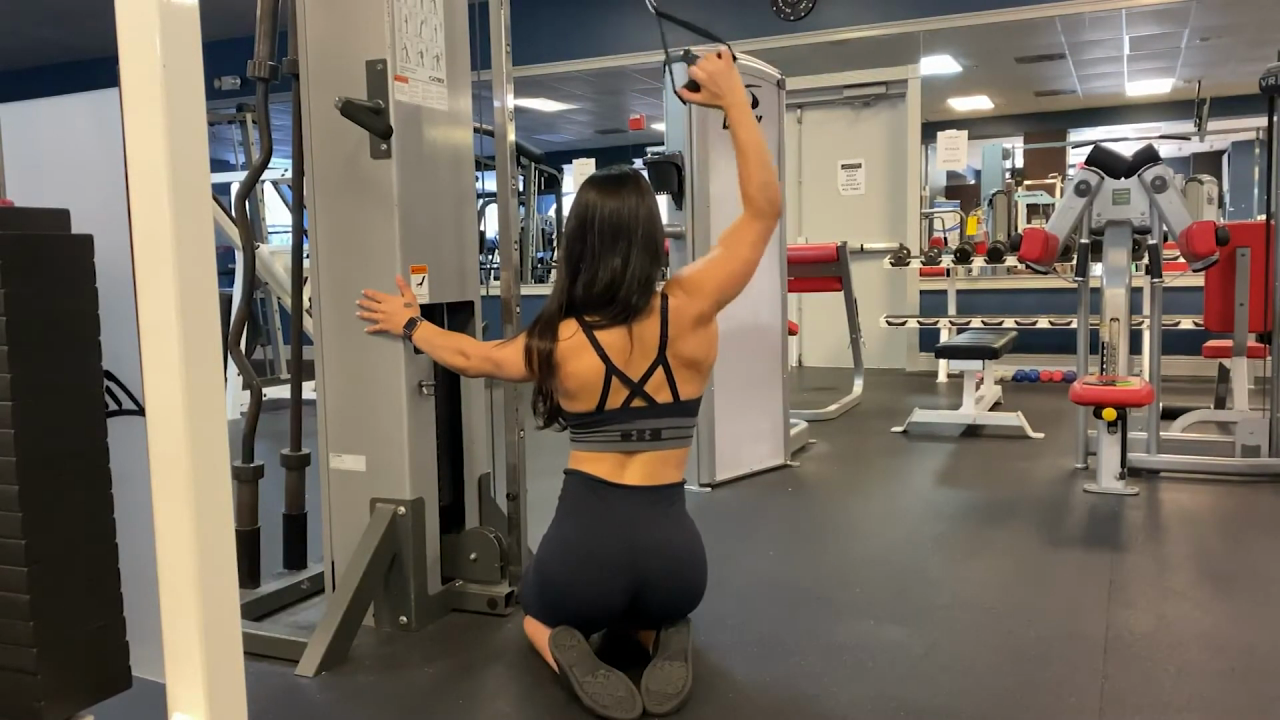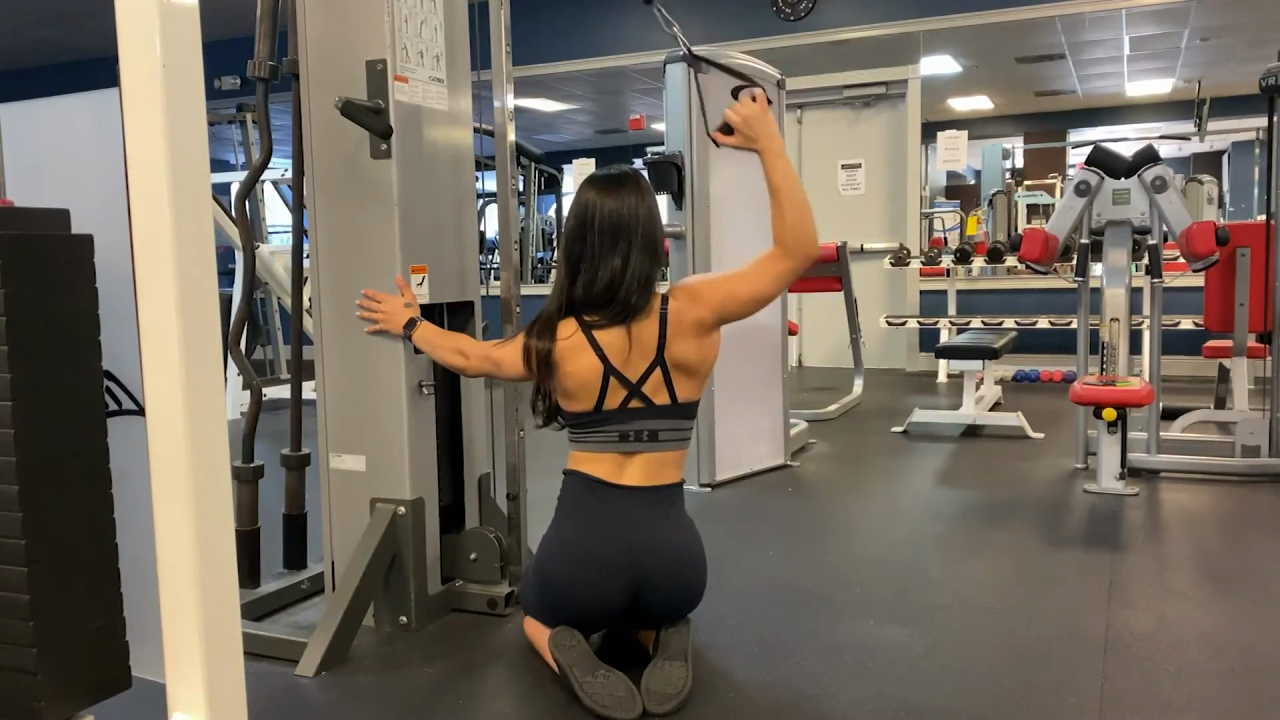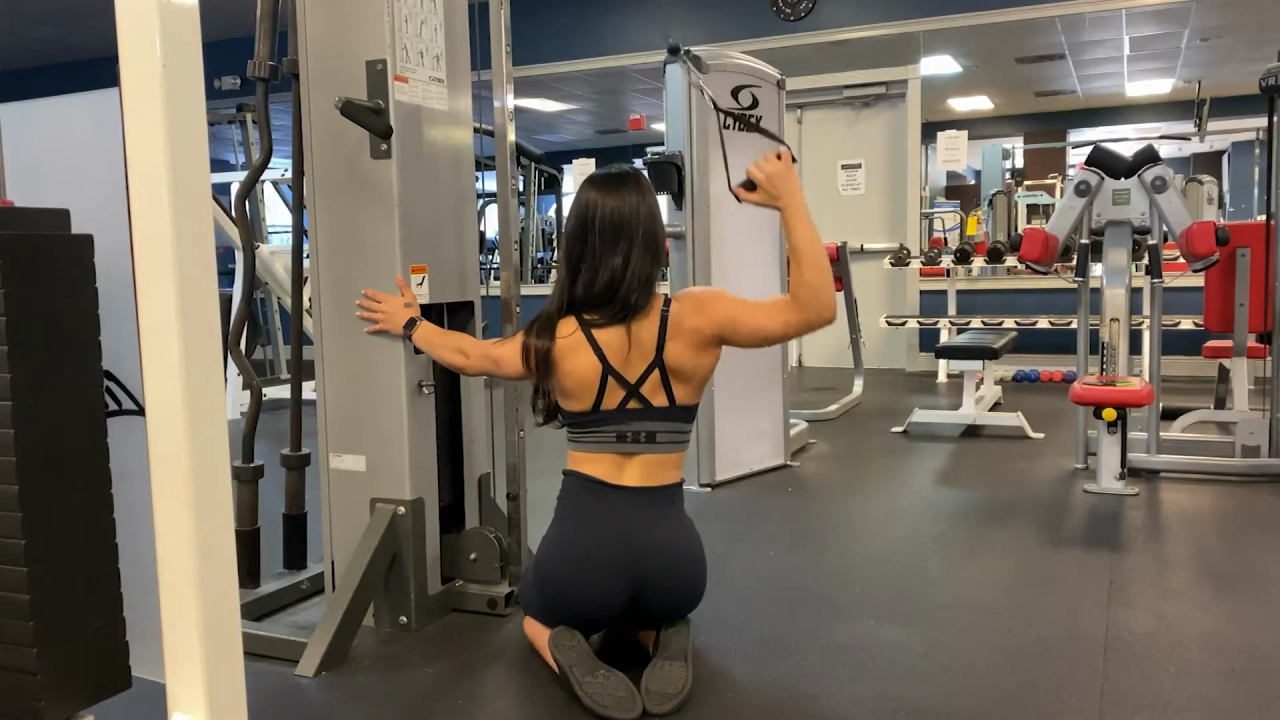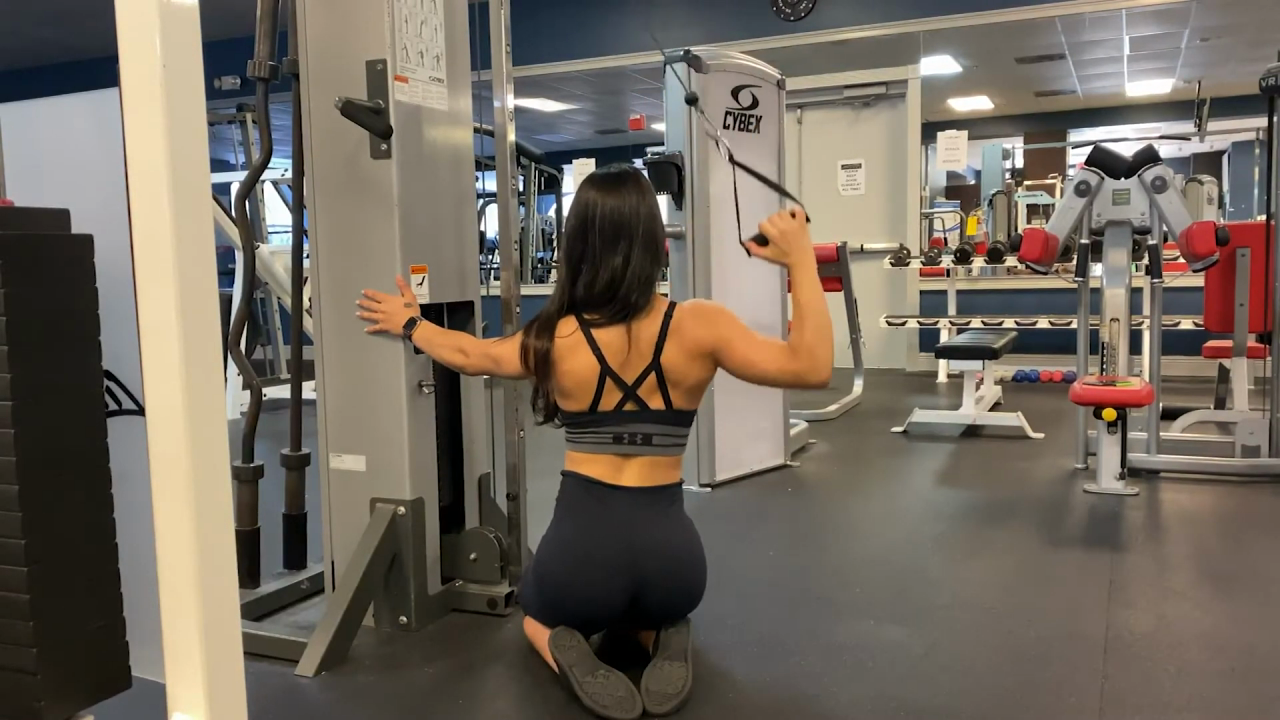
dt=0.2s
person 1, frame 1
left shoulder: (557, 340)
right shoulder: (690, 310)
left elbow: (473, 357)
right elbow: (764, 210)
left wrist: (410, 324)
right wrist: (734, 100)
left hip: (584, 543)
right hip: (672, 550)
left knee: (539, 613)
right knee: (652, 603)
left ankle: (568, 656)
right ankle: (662, 640)
person 1, frame 2
left shoulder: (556, 339)
right shoulder: (694, 313)
left elbow: (473, 357)
right elbow: (800, 250)
left wrist: (410, 324)
right wrist: (768, 142)
left hip: (583, 545)
right hip: (672, 552)
left knee: (540, 612)
right knee: (652, 595)
left ankle: (567, 655)
right ankle: (663, 641)
person 1, frame 3
left shoulder: (557, 339)
right shoulder: (696, 318)
left elbow: (472, 355)
right elbow: (816, 307)
left wrist: (409, 324)
right wrist: (790, 198)
left hip: (582, 548)
right hip: (670, 552)
left knee: (538, 612)
right knee: (651, 602)
left ankle: (567, 655)
right ankle: (663, 640)
person 1, frame 4
left shoulder: (557, 338)
right shoulder: (697, 325)
left elbow: (472, 354)
right elbow: (813, 368)
left wrist: (409, 324)
right wrist: (802, 257)
left hip: (581, 549)
right hip: (671, 553)
left knee: (539, 613)
right knee: (652, 604)
left ankle: (566, 656)
right ankle: (662, 640)
